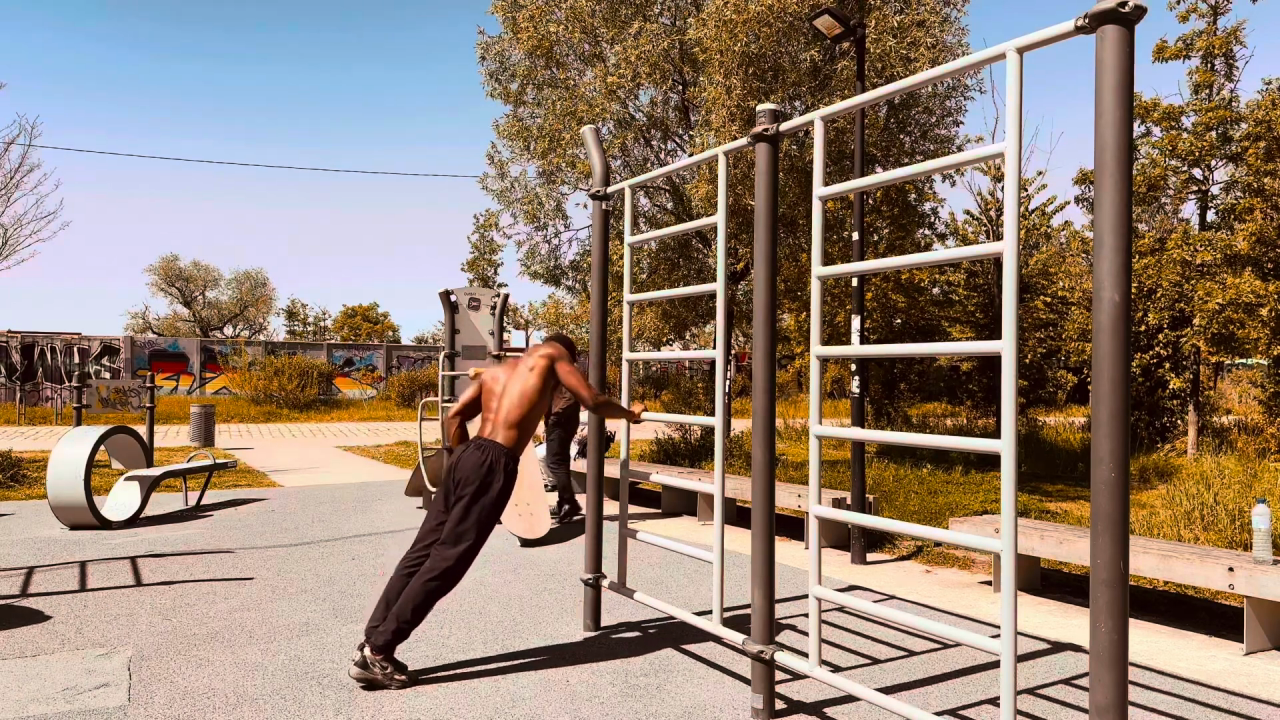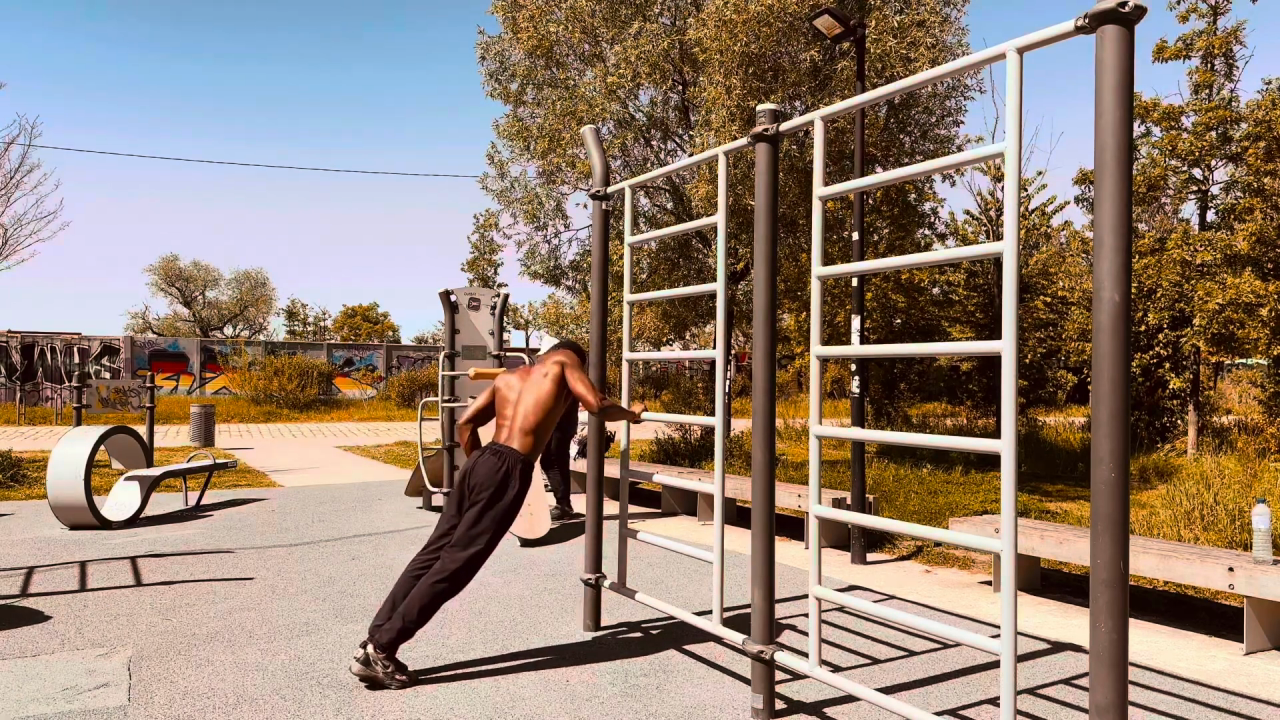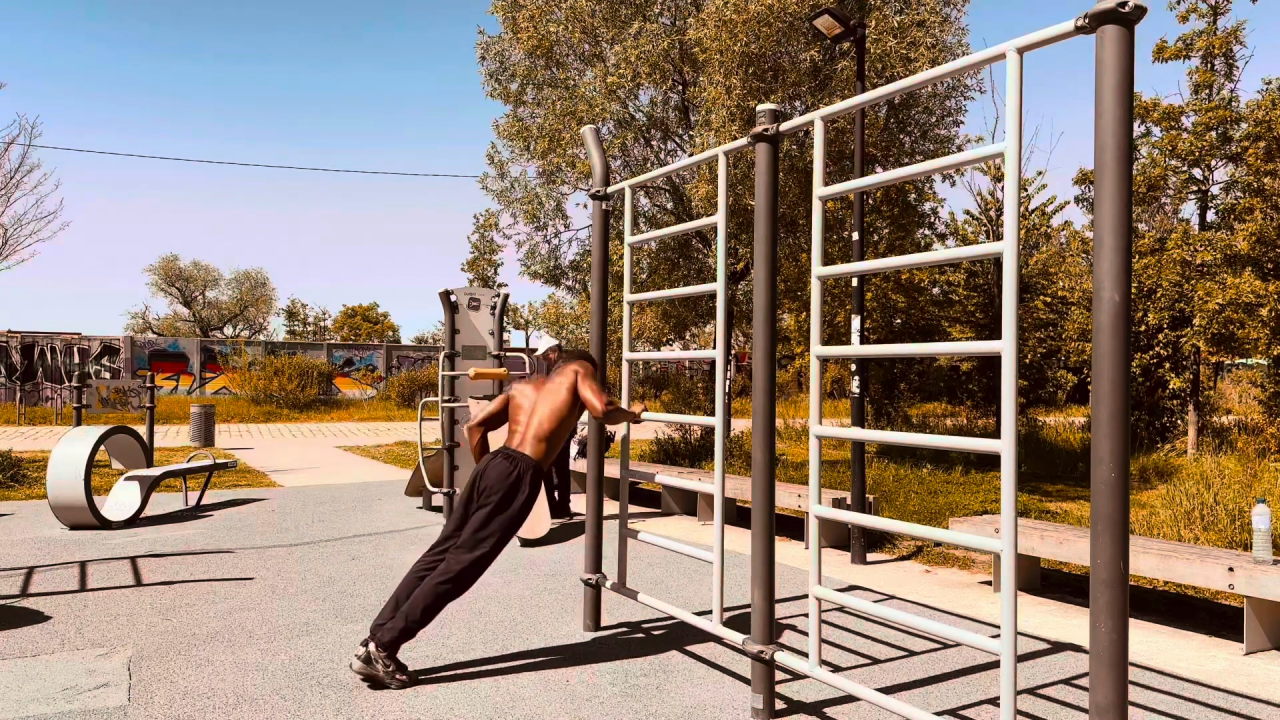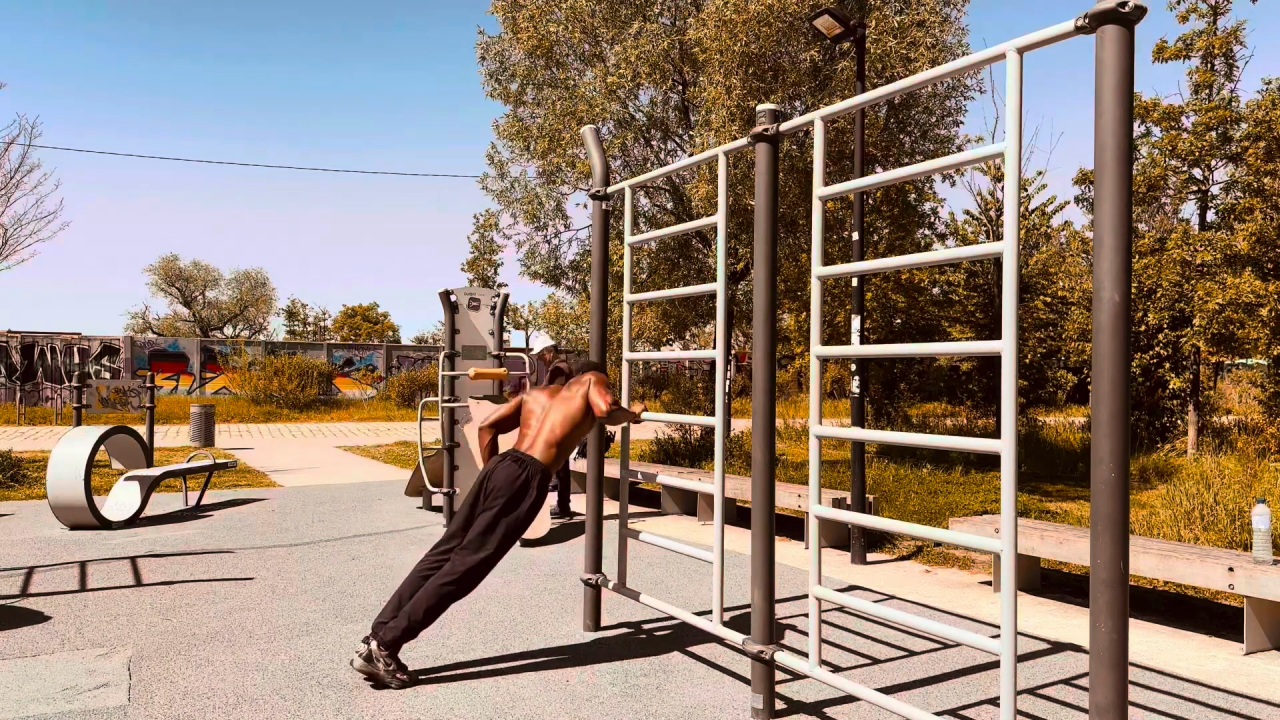
dt=0.2s
person 1, frame 1
left shoulder: (495, 369)
right shoulder: (552, 352)
left elbow: (454, 418)
right elbow: (593, 402)
right wrist: (630, 413)
left hip: (467, 457)
right hip: (495, 463)
left knee: (422, 554)
right knee: (446, 562)
left ankle: (372, 646)
right ankle: (376, 653)
person 1, frame 2
left shoulder: (507, 377)
right shoulder: (564, 359)
left elbow: (465, 423)
right elbow: (597, 406)
right wrist: (630, 413)
left hip: (482, 460)
right hip: (510, 469)
left knee: (432, 555)
right knee: (455, 564)
left ankle: (375, 644)
right ankle: (380, 650)
person 1, frame 3
left shoulder: (522, 386)
right shoulder: (579, 369)
left elbow: (476, 425)
right elbow: (602, 410)
right wrist: (630, 414)
left hip: (493, 464)
right hip: (520, 474)
left knee: (439, 555)
right knee: (460, 565)
left ankle: (376, 643)
right ankle: (381, 649)
person 1, frame 4
left shoulder: (536, 392)
right shoulder: (594, 380)
left elbow: (487, 426)
right elbow: (606, 410)
right wrist: (630, 414)
left hip: (501, 466)
right hip: (527, 478)
left knee: (442, 556)
right knee: (464, 566)
left ankle: (377, 640)
right ankle: (383, 648)
